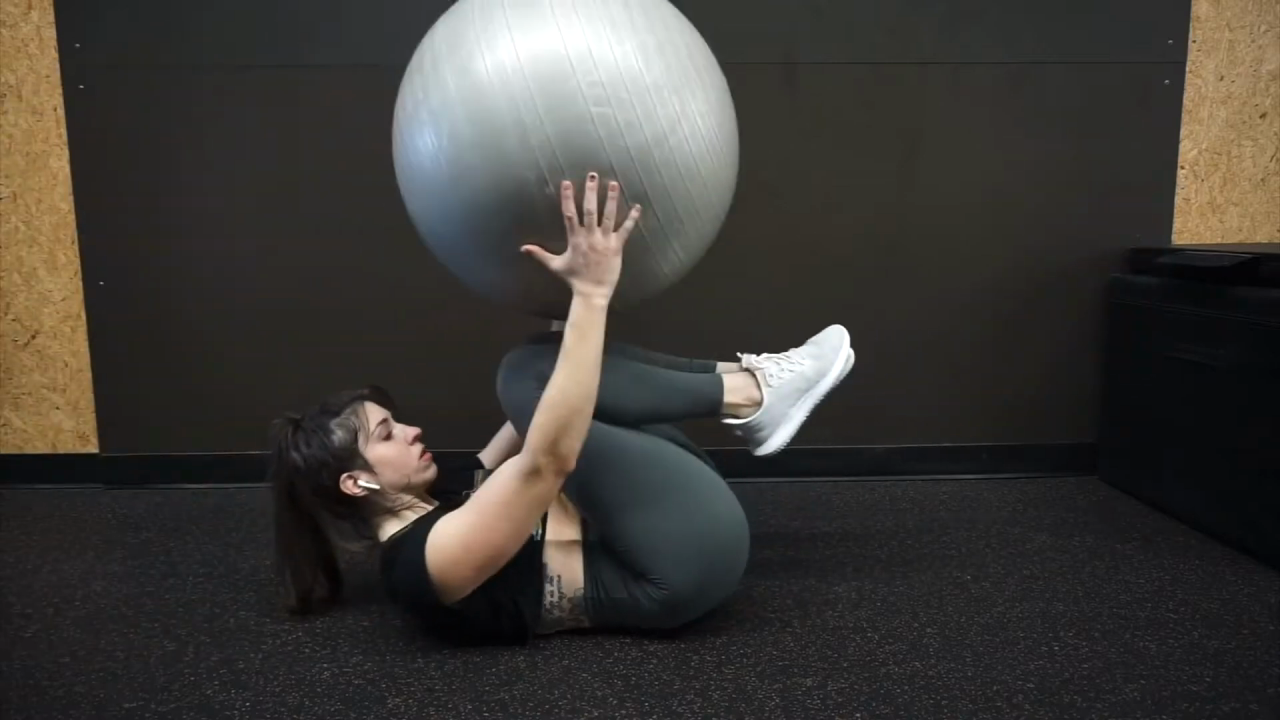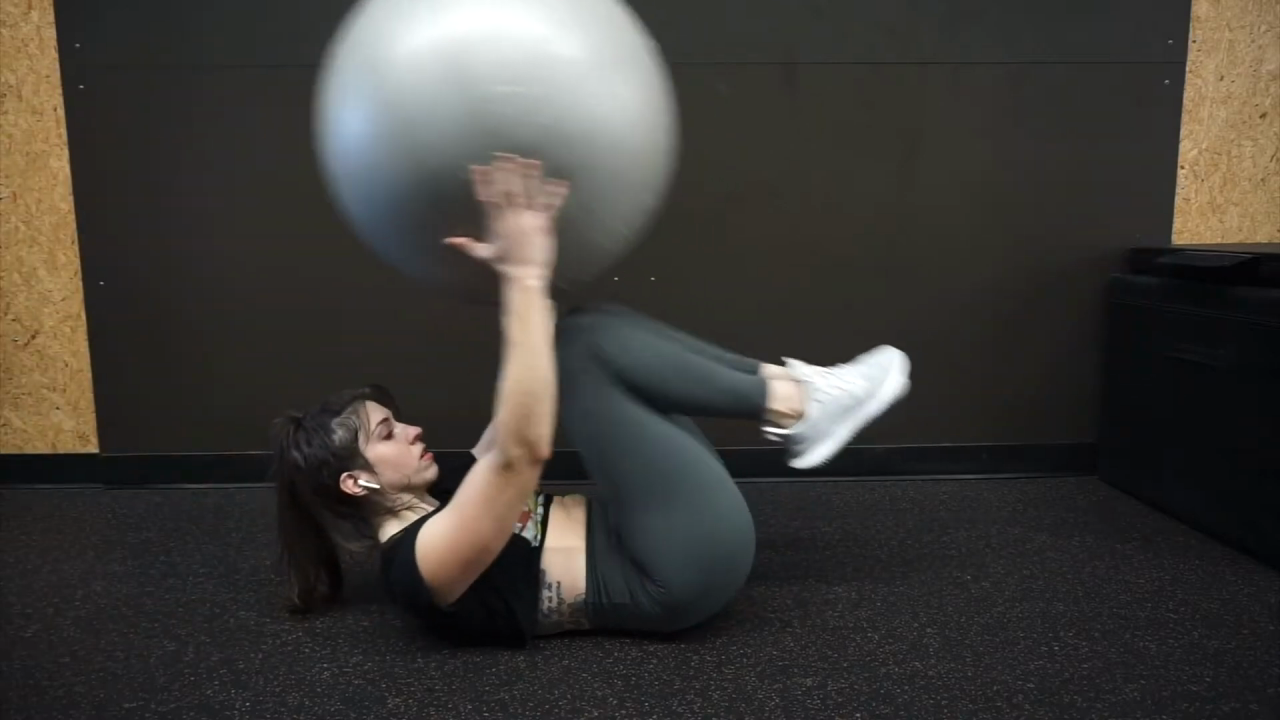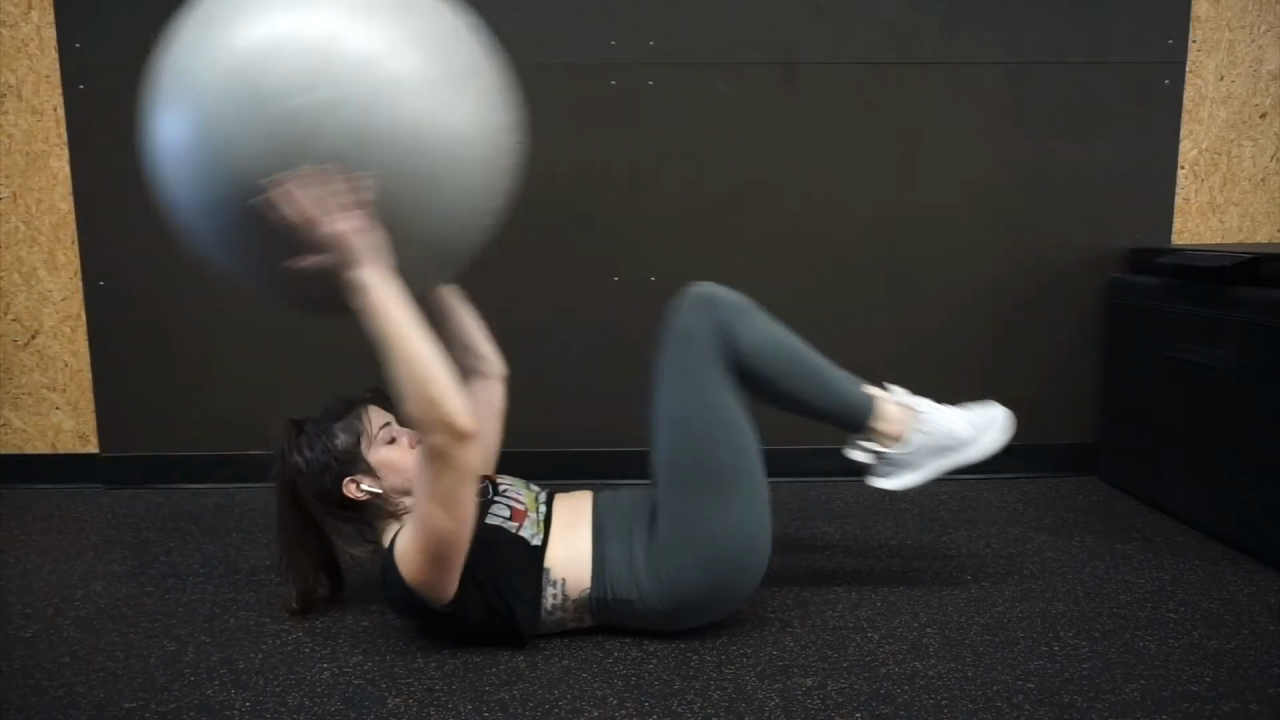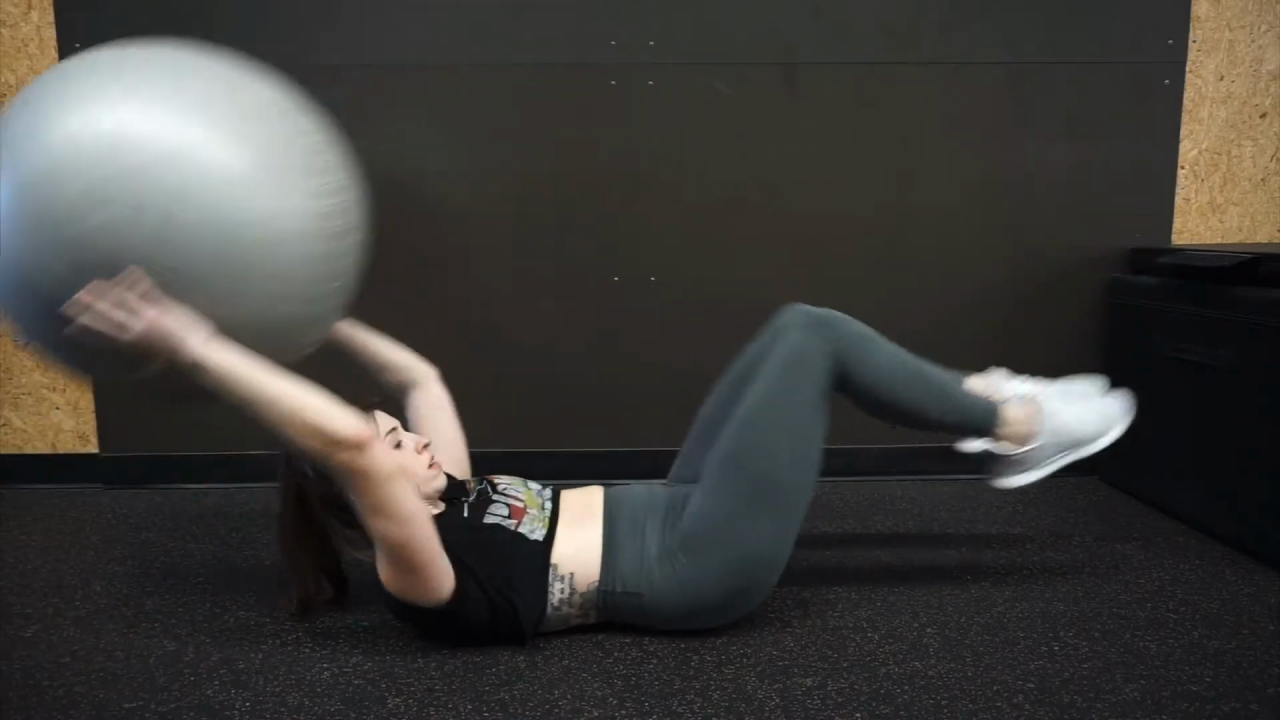
dt=0.2s
person 1, frame 1
left shoulder: (438, 498)
right shoulder: (429, 561)
left elbow: (541, 426)
right elbow: (551, 457)
left wrist: (578, 287)
right wrist: (590, 290)
left hip: (675, 536)
right hip: (690, 555)
left knee: (537, 374)
right knee: (528, 373)
left ankle: (746, 386)
right ankle: (748, 393)
person 1, frame 2
left shoulder: (437, 503)
right shoulder: (426, 561)
right elbow: (526, 446)
left wrist: (525, 276)
right wrist: (526, 276)
left hip: (684, 542)
right hip: (692, 561)
left knee: (574, 354)
right knee: (582, 341)
left ankle: (789, 389)
right ankle: (792, 402)
person 1, frame 3
left shoulder: (444, 515)
right shoulder: (423, 570)
left elbow: (488, 378)
right elbow: (452, 430)
left wrist: (409, 268)
right wrist: (367, 273)
left hip: (676, 544)
right hip: (697, 570)
left knee: (703, 322)
right knee: (703, 311)
left ankle: (887, 419)
right ankle: (894, 428)
person 1, frame 4
left shoulder: (448, 506)
right shoulder: (421, 578)
left elbow: (421, 379)
right elbow: (348, 441)
right wrist: (195, 343)
left hip: (676, 520)
right hip: (702, 568)
left knee: (799, 329)
right knee: (811, 336)
left ankle: (984, 401)
right ankle: (1015, 424)
